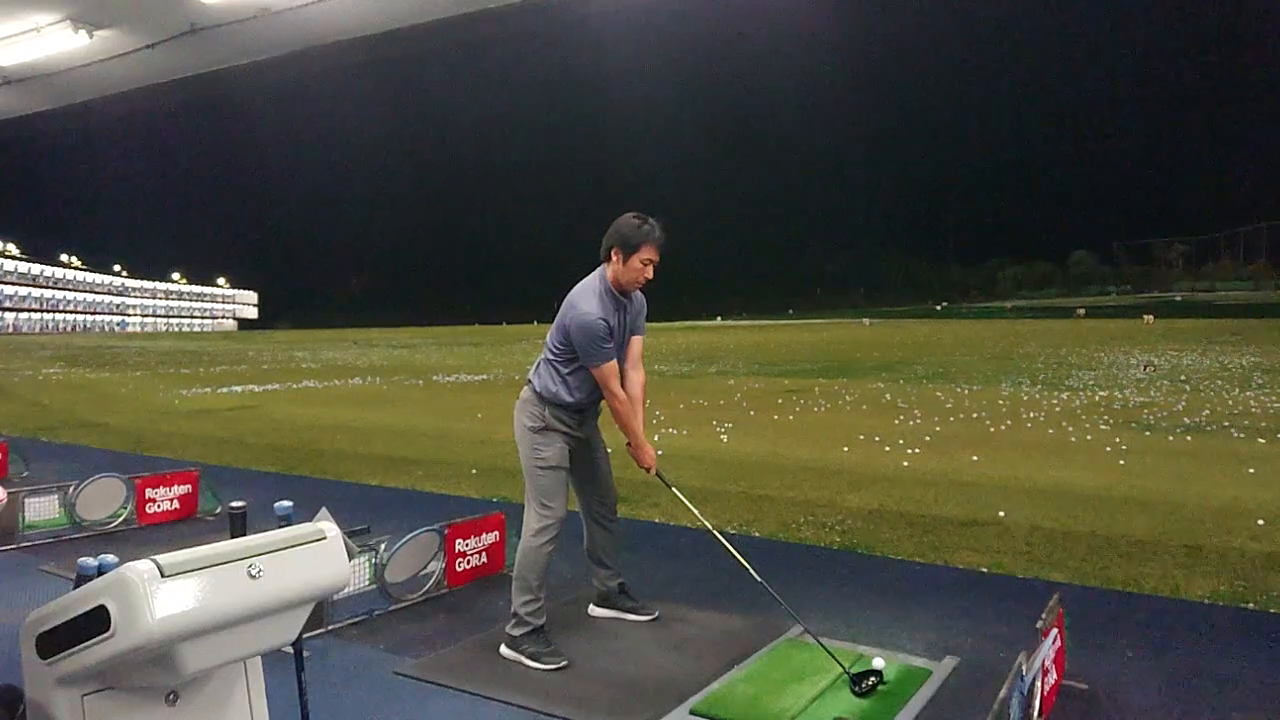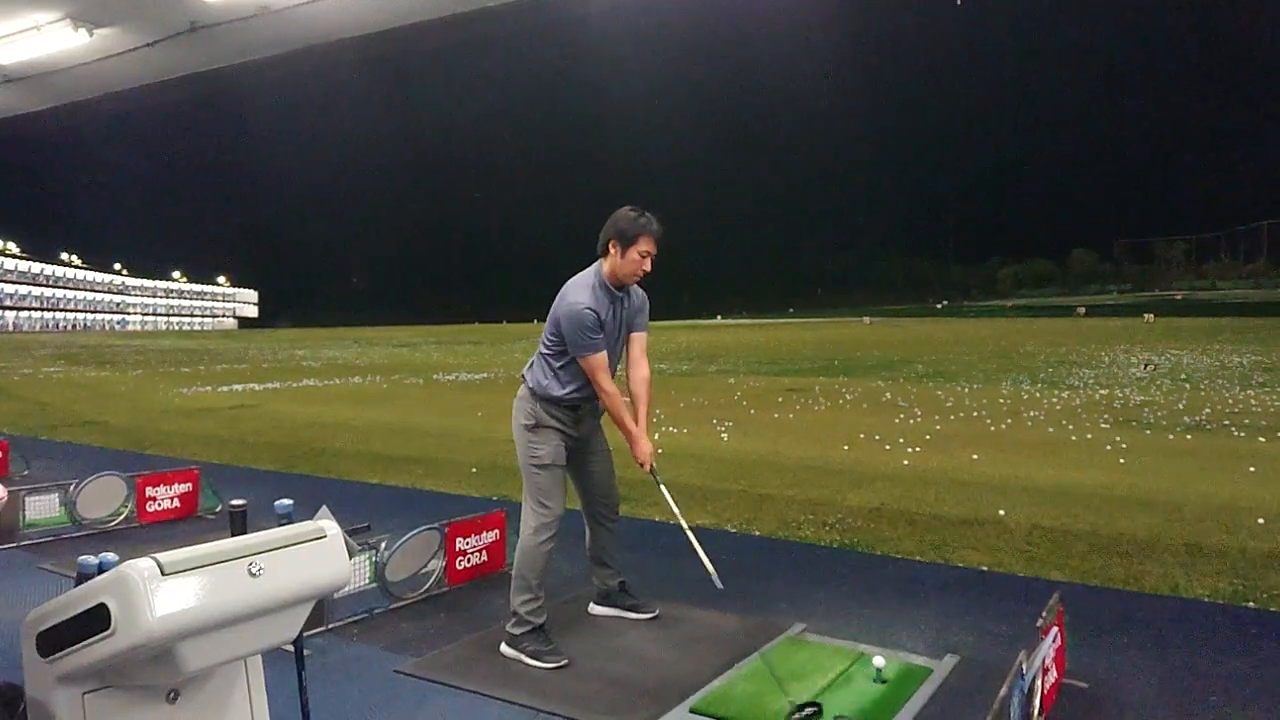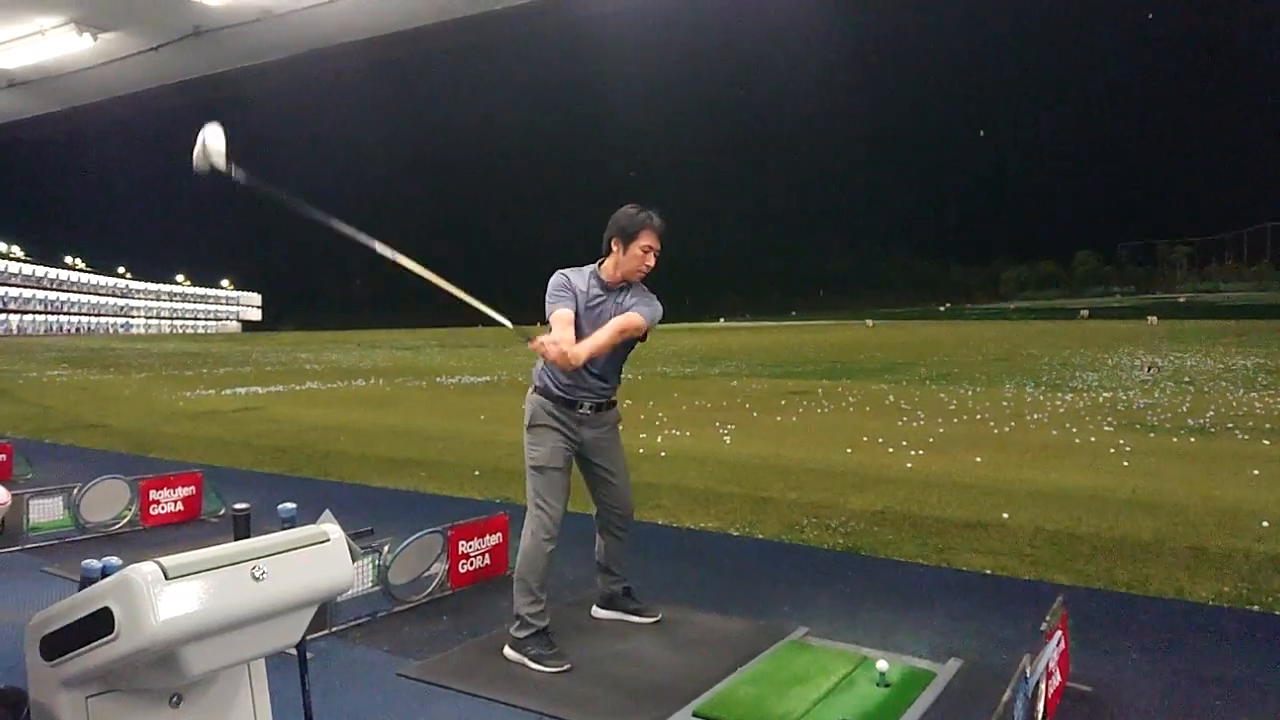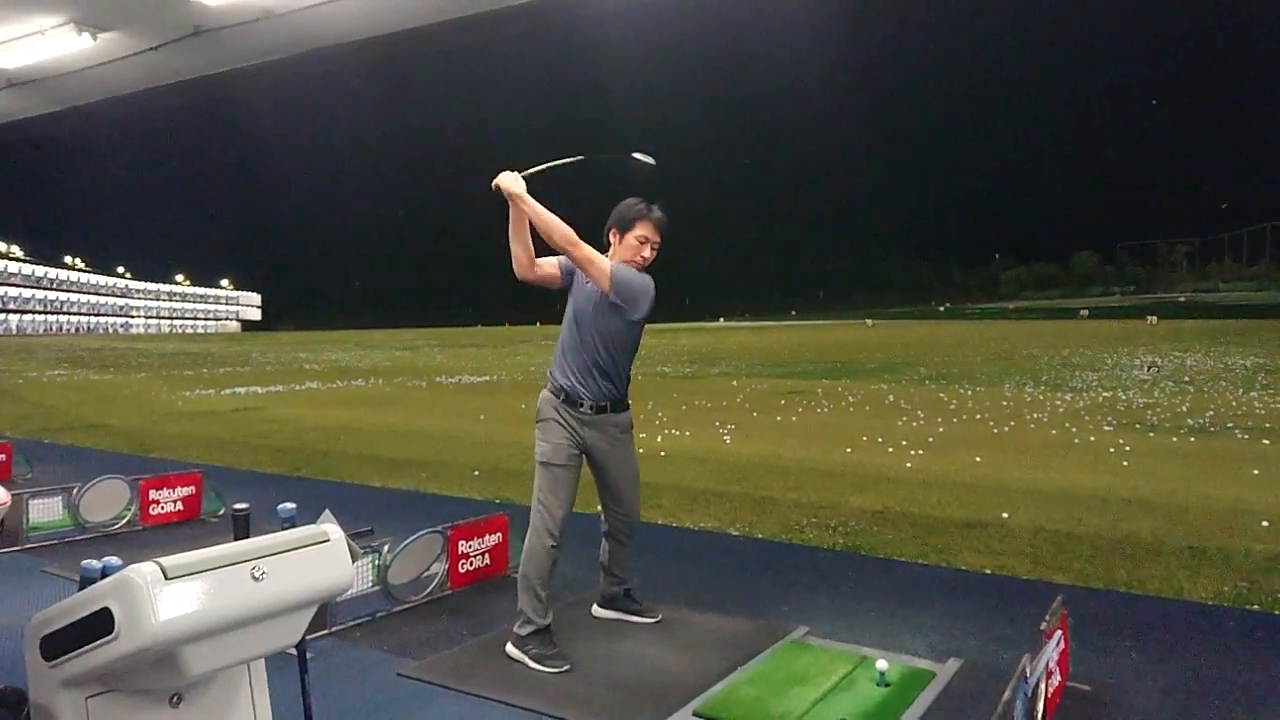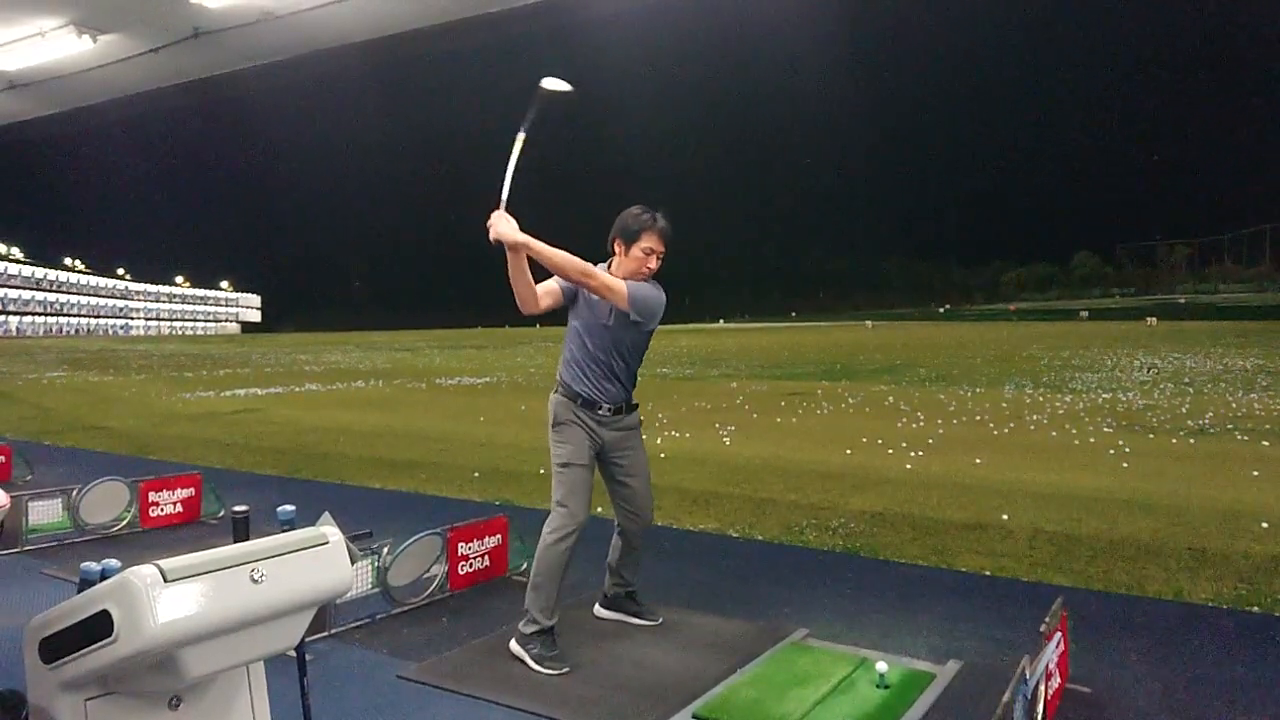
dt=1s
person 1, frame 1
left shoulder: (635, 301)
right shoulder: (587, 312)
left elbow: (633, 372)
right elbow: (613, 390)
left wrist: (640, 435)
right wrist: (639, 446)
left hip: (582, 415)
right hip: (546, 416)
left knee: (602, 505)
right knee: (546, 517)
left ankle: (608, 593)
right ankle: (522, 631)
person 1, frame 2
left shoulder: (636, 299)
right shoulder: (579, 303)
left elbow: (638, 365)
right elbow: (602, 382)
left wrist: (643, 430)
right wrist: (633, 438)
left hip: (583, 413)
right hip: (543, 412)
left knee: (604, 504)
right knee: (544, 517)
left ankle: (609, 592)
right ankle: (522, 630)
person 1, frame 3
left shoulder: (647, 304)
right shoulder: (566, 281)
left elbow: (618, 329)
right elbow: (562, 330)
left wrist: (577, 355)
right wrist: (559, 347)
left hip: (601, 415)
right hip: (552, 411)
left knee: (618, 510)
right knee: (545, 520)
left ankle: (612, 596)
right ankle: (525, 633)
person 1, frame 4
left shoulder: (640, 288)
right shoulder: (581, 270)
left elbow: (570, 243)
right elbow: (527, 269)
left wrist: (522, 195)
right wrist: (514, 205)
left hip: (611, 419)
right hip: (561, 411)
left knee: (624, 514)
right knee: (548, 520)
left ankle: (613, 595)
right ankle: (528, 632)
person 1, frame 5
left shoulder: (651, 297)
right shoulder: (580, 278)
left elbow: (587, 278)
right elbow: (531, 303)
left wrist: (522, 239)
right wrist: (512, 248)
left hip: (622, 420)
right hip: (575, 414)
left knee: (638, 514)
right knee: (569, 516)
left ankle: (617, 596)
right ankle: (532, 631)
